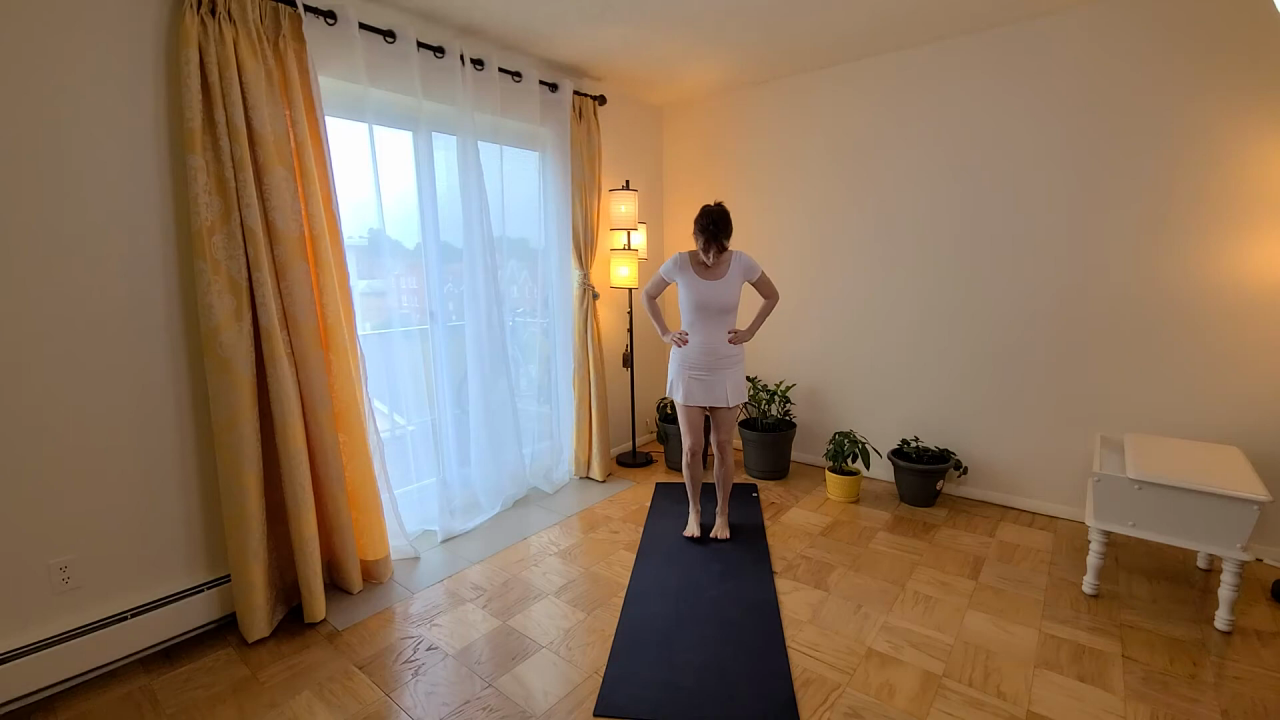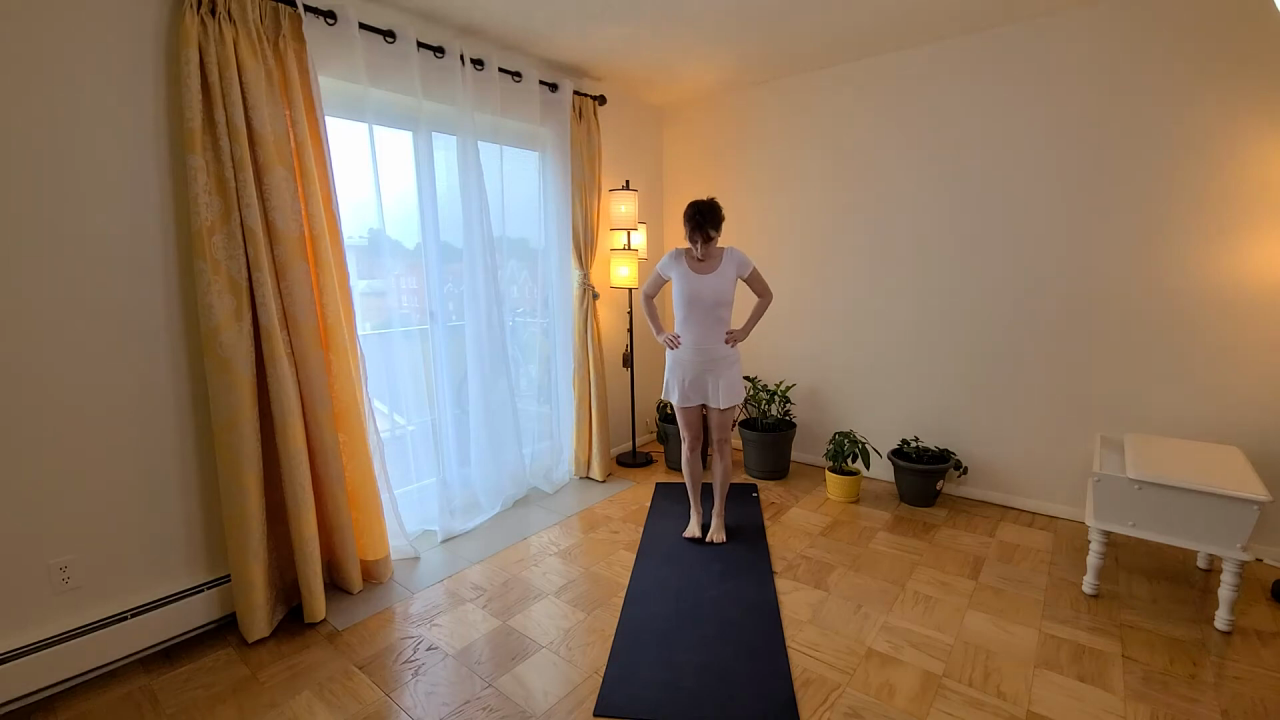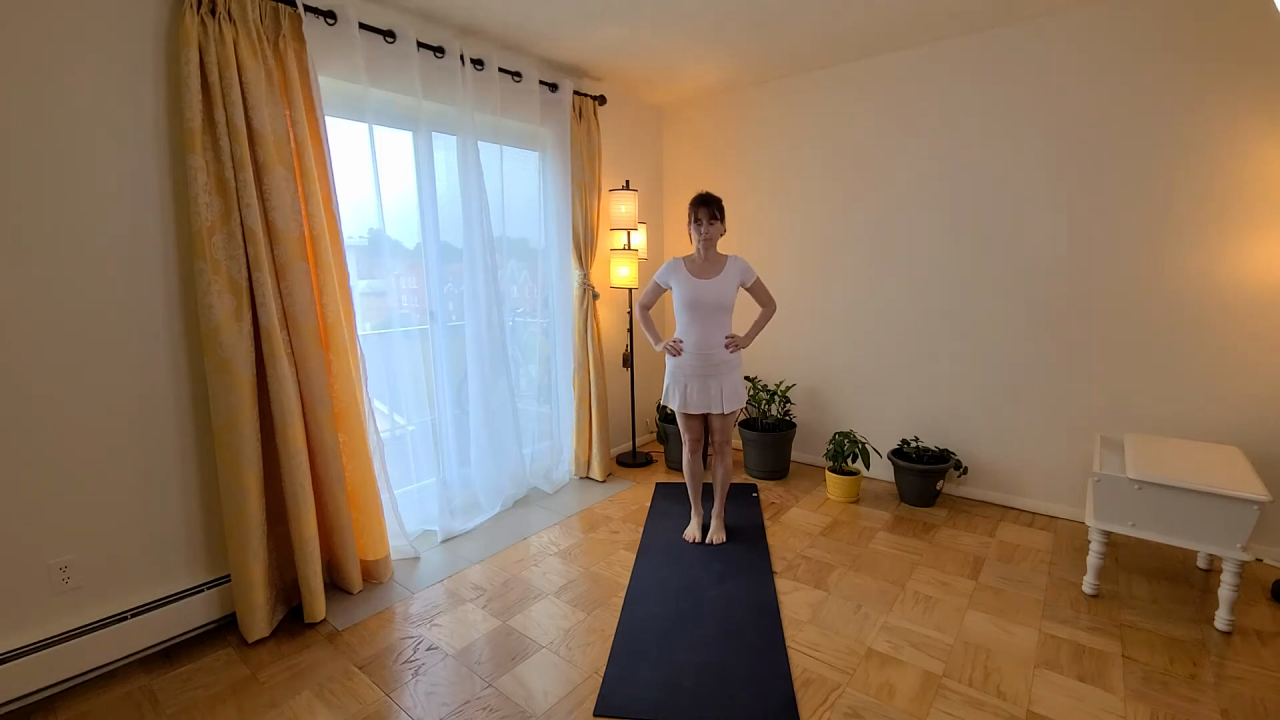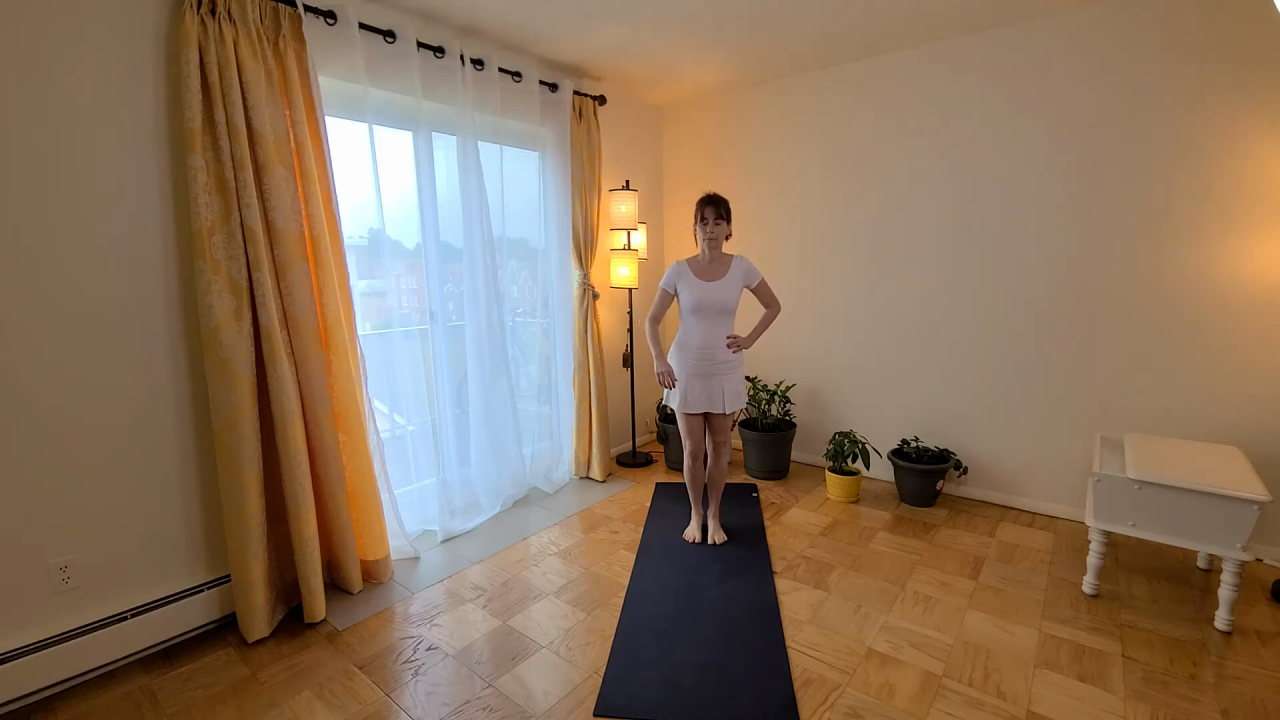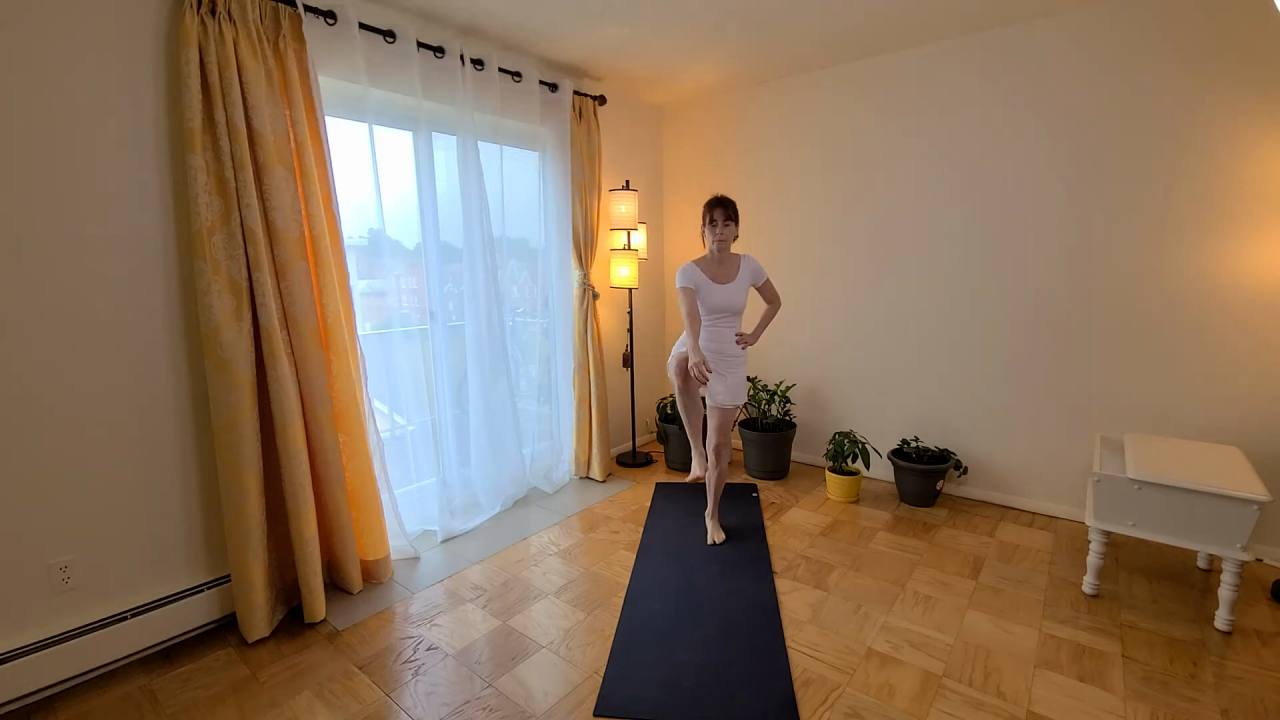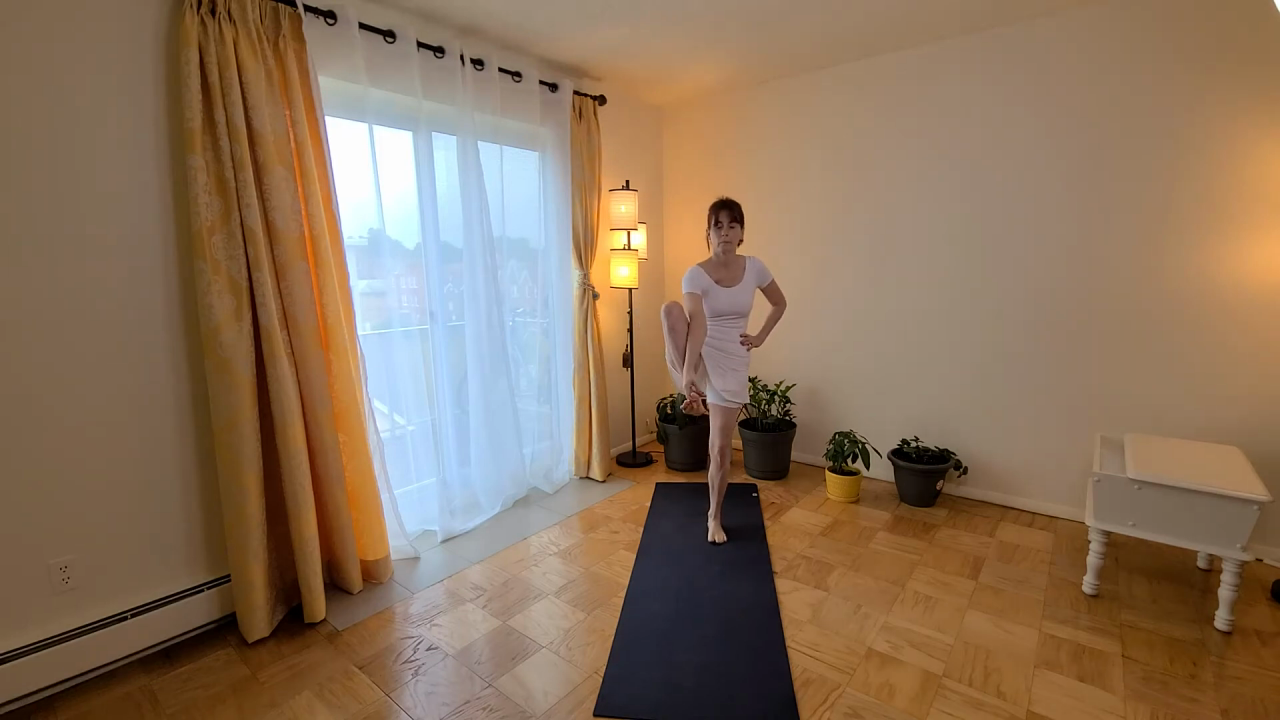
dt=0.7s
person 1, frame 1
left shoulder: (742, 263)
right shoulder: (679, 264)
left elbow: (772, 296)
right elbow: (648, 295)
left wrist: (750, 331)
right wrist: (665, 333)
left hip: (727, 369)
right hip: (688, 368)
left knee: (723, 445)
right knee: (692, 446)
left ankle: (722, 514)
right ankle: (694, 510)
person 1, frame 2
left shoulder: (734, 259)
right shoulder: (673, 260)
left elbow: (765, 296)
right elbow: (646, 295)
left wrist: (745, 331)
right wrist: (659, 333)
left hip: (722, 367)
right hip: (683, 366)
left knee: (720, 443)
right knee: (690, 442)
left ankle: (718, 516)
right ankle: (695, 512)
person 1, frame 3
left shoulder: (737, 267)
right shoulder: (673, 268)
left elbow: (769, 305)
right elbow: (642, 306)
left wrist: (747, 338)
right wrist: (657, 342)
left hip: (724, 370)
right hip: (684, 370)
left knee: (721, 445)
right knee: (692, 445)
left ankle: (718, 516)
right ankle: (696, 514)
person 1, frame 4
left shoulder: (741, 268)
right shoulder: (678, 271)
left elbow: (773, 307)
right elbow: (653, 321)
left wrist: (750, 340)
right wrist: (659, 360)
left hip: (725, 372)
right hip: (686, 372)
left knee: (719, 447)
right knee: (693, 451)
left ankle: (714, 515)
right ankle: (696, 514)
person 1, frame 5
left shoulder: (748, 266)
right shoulder: (689, 272)
left elbow: (774, 301)
right elbow: (690, 314)
left wrist: (755, 335)
right wrist: (695, 351)
left hip: (730, 364)
right hip: (693, 355)
left knee: (720, 444)
right knee: (683, 370)
left ankle: (711, 515)
right ankle: (697, 455)
person 1, frame 6
left shoulder: (754, 268)
right shoulder: (696, 275)
left elbow: (780, 303)
right elbow: (698, 322)
left wrist: (760, 337)
right wrist: (689, 372)
left hip: (731, 365)
right hip: (696, 356)
left knee: (721, 447)
right knee: (671, 309)
left ankle: (714, 515)
right ankle: (690, 388)
